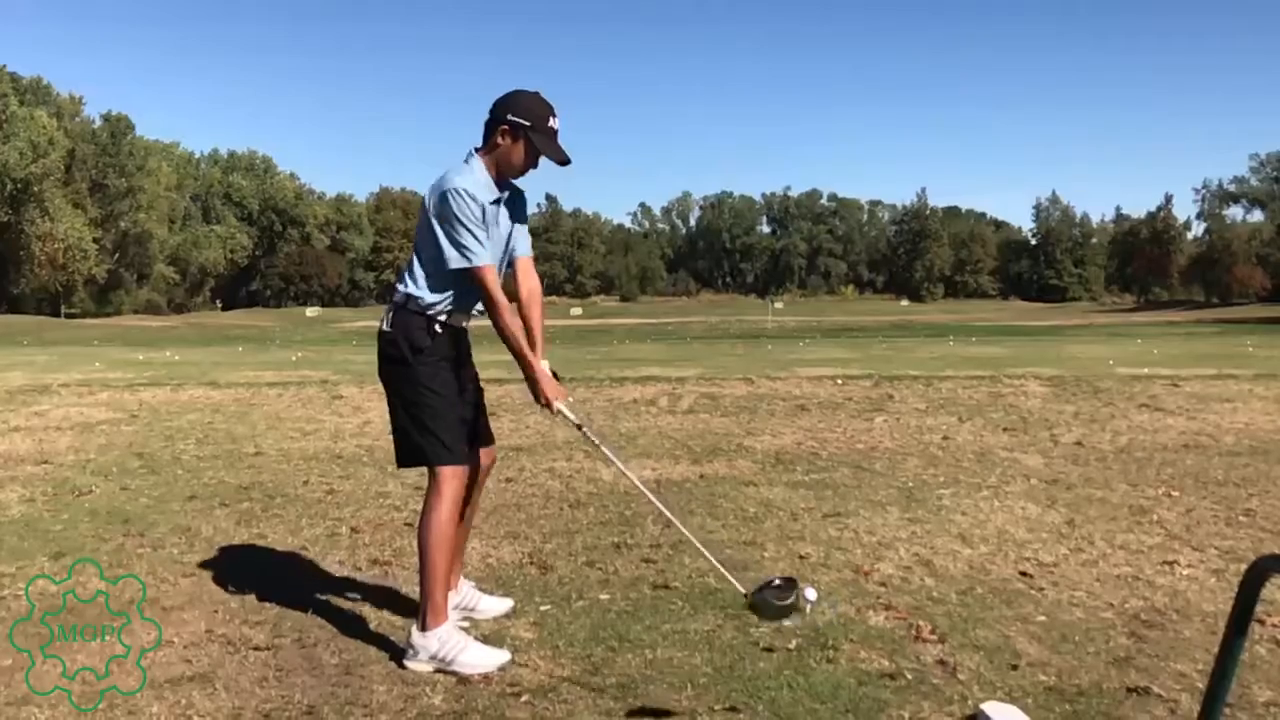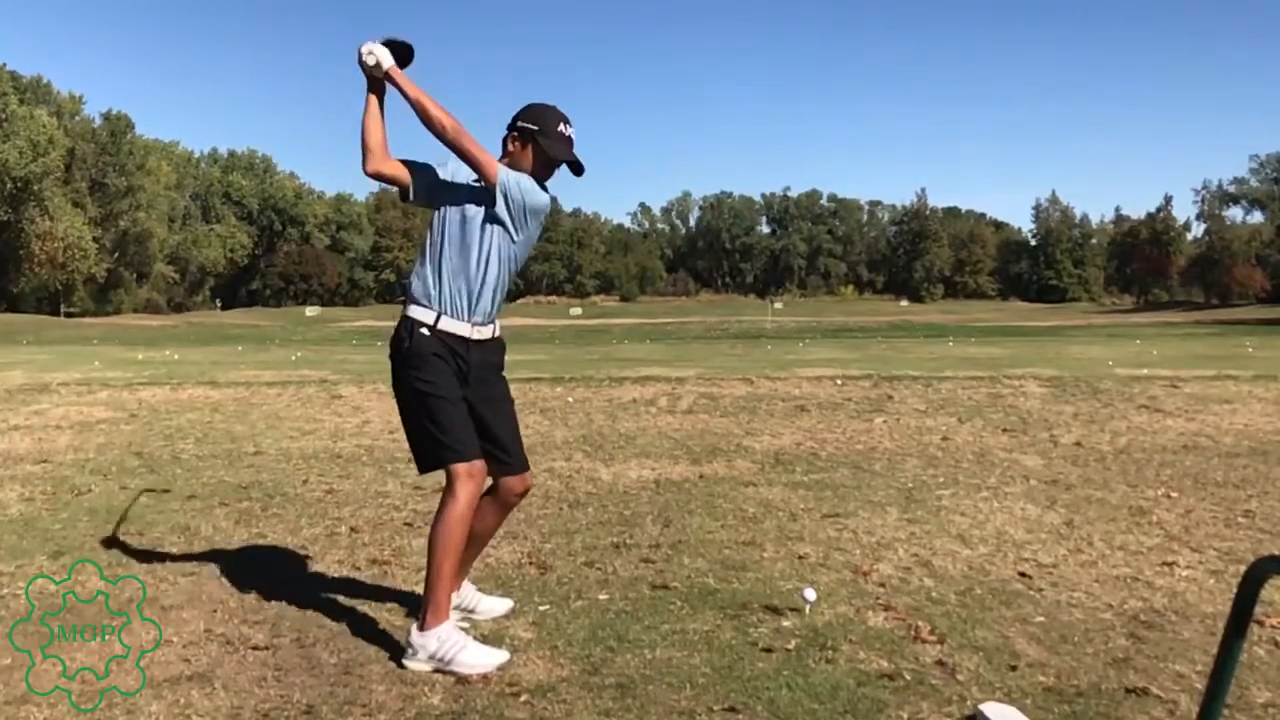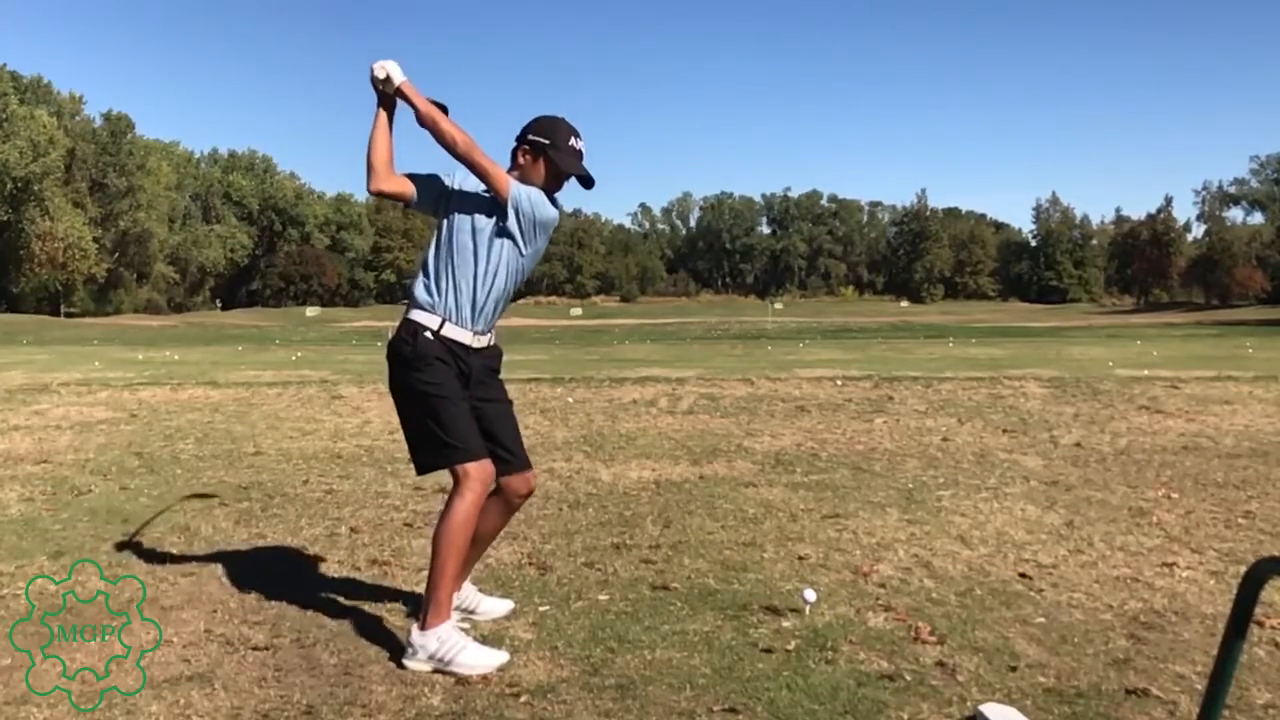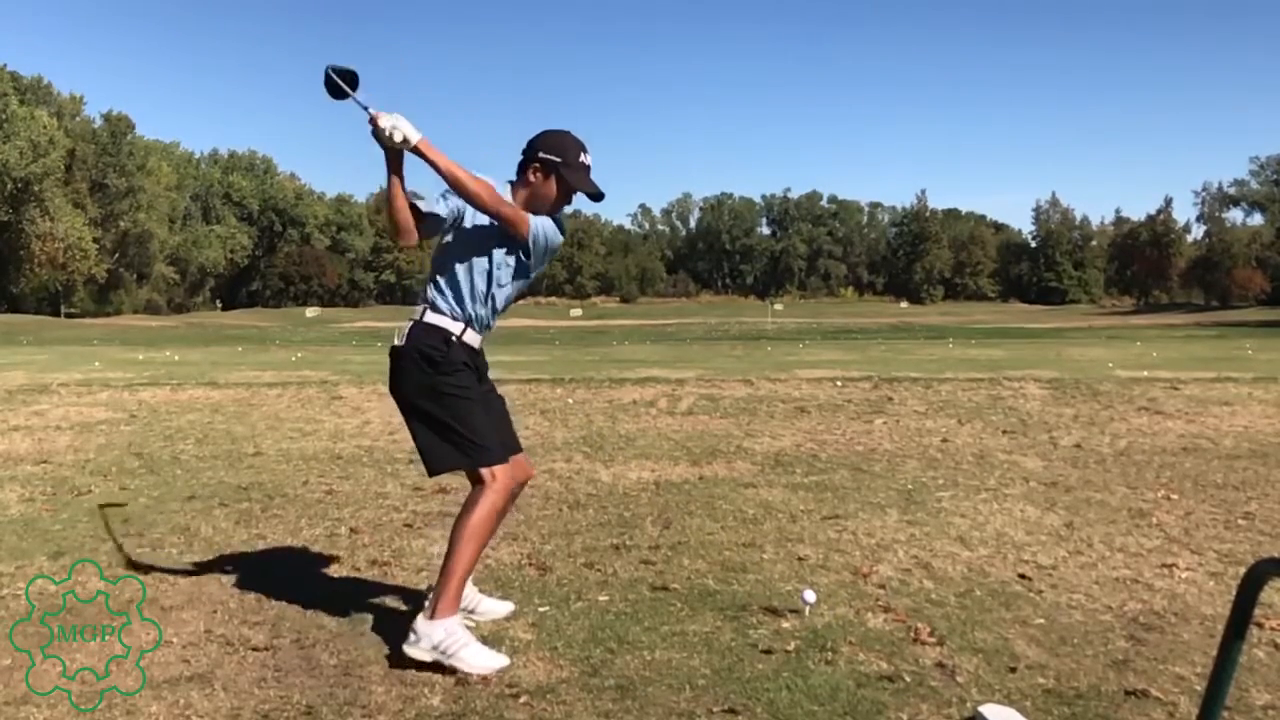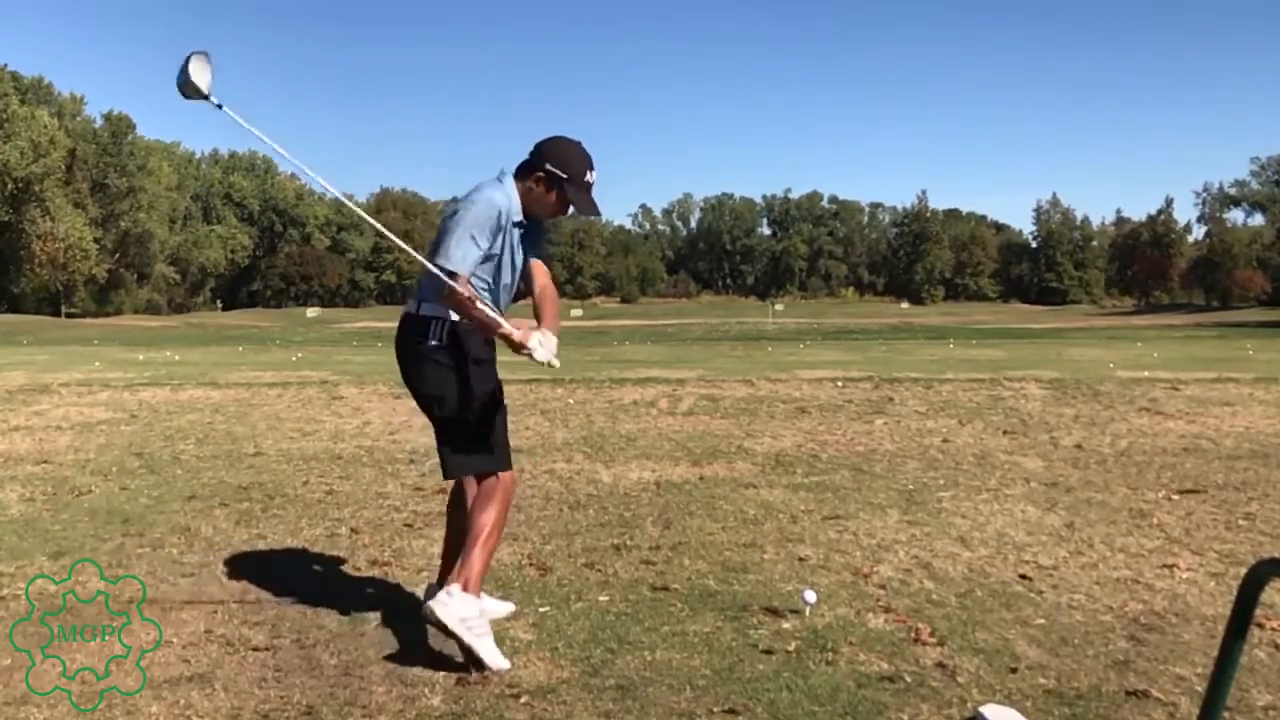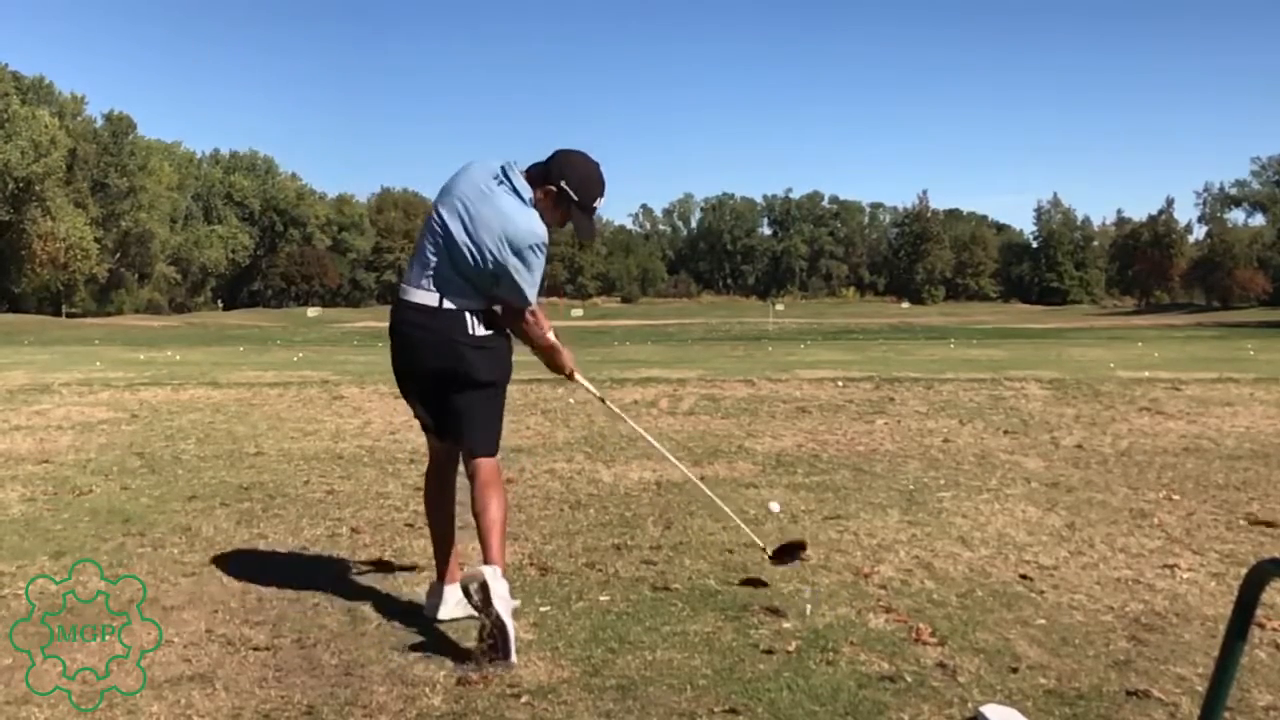
dt=0.7s
person 1, frame 1
left shoulder: (515, 202)
right shoulder: (458, 189)
left elbow: (526, 279)
right elbow: (485, 287)
left wrist: (540, 357)
right wrist: (531, 370)
left hip: (452, 338)
right hip: (418, 336)
left knee: (478, 459)
right knee: (450, 470)
left ankle: (450, 586)
right ankle: (432, 632)
person 1, frame 2
left shoulder: (535, 201)
right shoulder: (450, 179)
left elbow: (456, 137)
right elbow: (378, 165)
left wrist: (395, 74)
right wrist: (375, 85)
left hip: (480, 350)
right hip: (427, 343)
left knee: (513, 482)
right knee: (468, 475)
left ankle: (452, 588)
right ankle: (432, 631)
person 1, frame 3
left shoulder: (544, 214)
right shoulder: (459, 187)
left elbow: (465, 149)
right elbow: (381, 183)
left wrist: (406, 89)
right wrist: (386, 104)
left hip: (477, 356)
right hip: (426, 348)
left knee: (517, 483)
right knee: (475, 475)
left ankle: (453, 587)
right ankle: (432, 631)
person 1, frame 4
left shoulder: (548, 234)
right shoulder: (469, 197)
left elbow: (495, 207)
right elbow: (407, 235)
left wrist: (420, 145)
right wrist: (395, 161)
left hip: (464, 355)
right hip: (432, 351)
left knee: (517, 471)
right knee: (494, 477)
left ankle: (454, 588)
right ankle: (438, 624)
person 1, frame 5
left shoulder: (526, 215)
right shoulder: (492, 205)
left elbow: (540, 280)
right elbow: (453, 291)
left wrist: (545, 332)
right wrist: (512, 333)
left hip: (439, 341)
right hip: (444, 340)
left knee: (474, 462)
right knee: (495, 476)
left ankle: (450, 585)
right ankle: (463, 596)
person 1, frame 6
left shoulder: (478, 173)
right shoulder: (528, 232)
right elbow: (514, 316)
left wrist: (544, 326)
right wrist: (552, 351)
left hip: (410, 324)
right hip: (464, 335)
left knee: (442, 455)
right knee: (481, 462)
left ankle: (448, 587)
right ankle: (493, 577)
